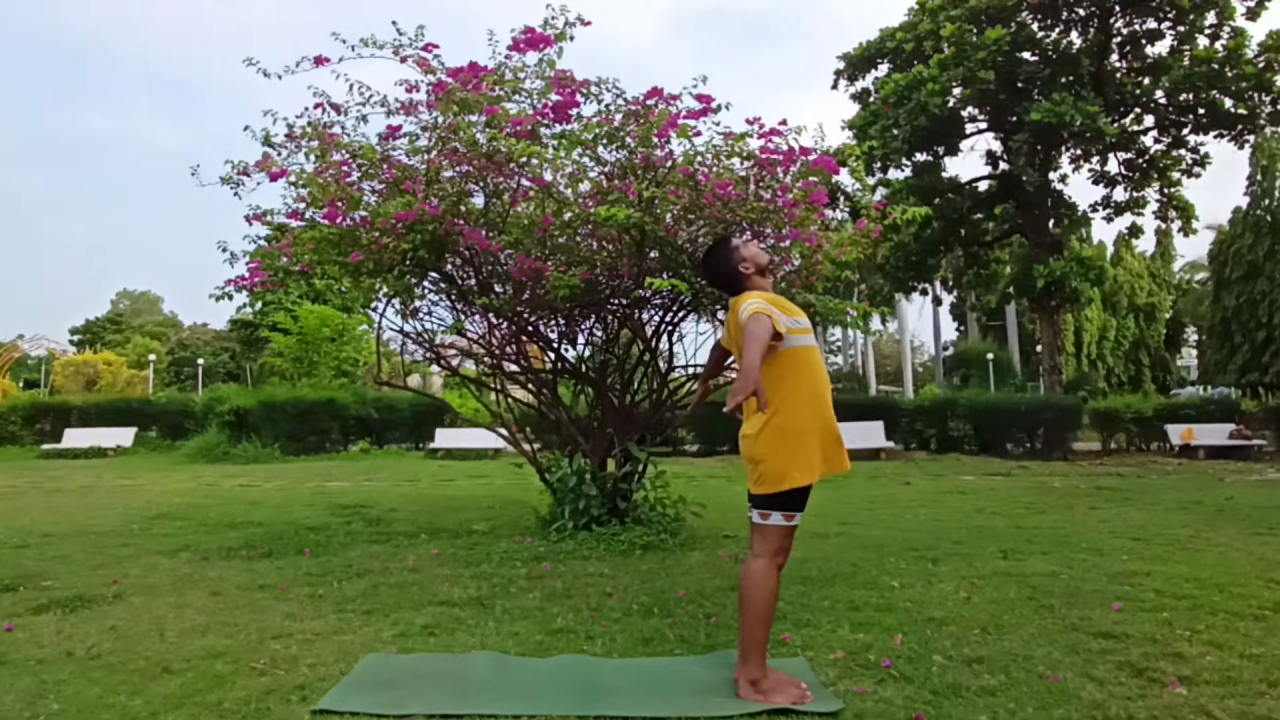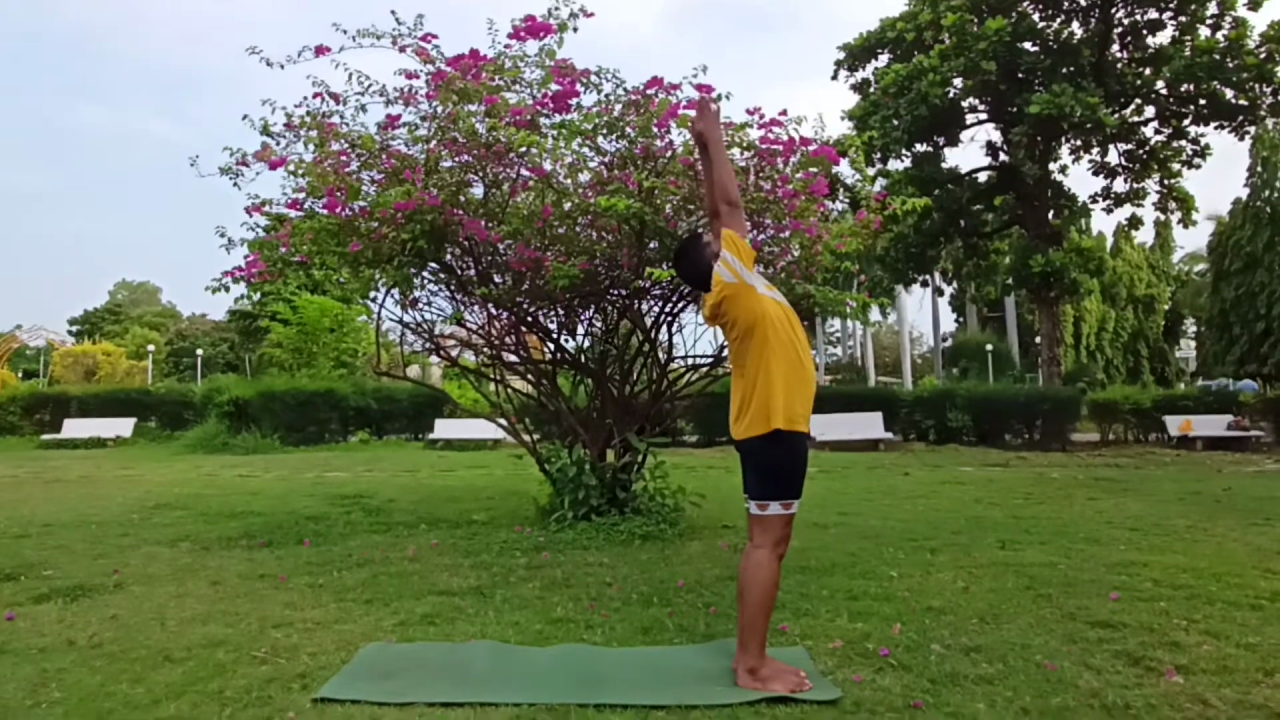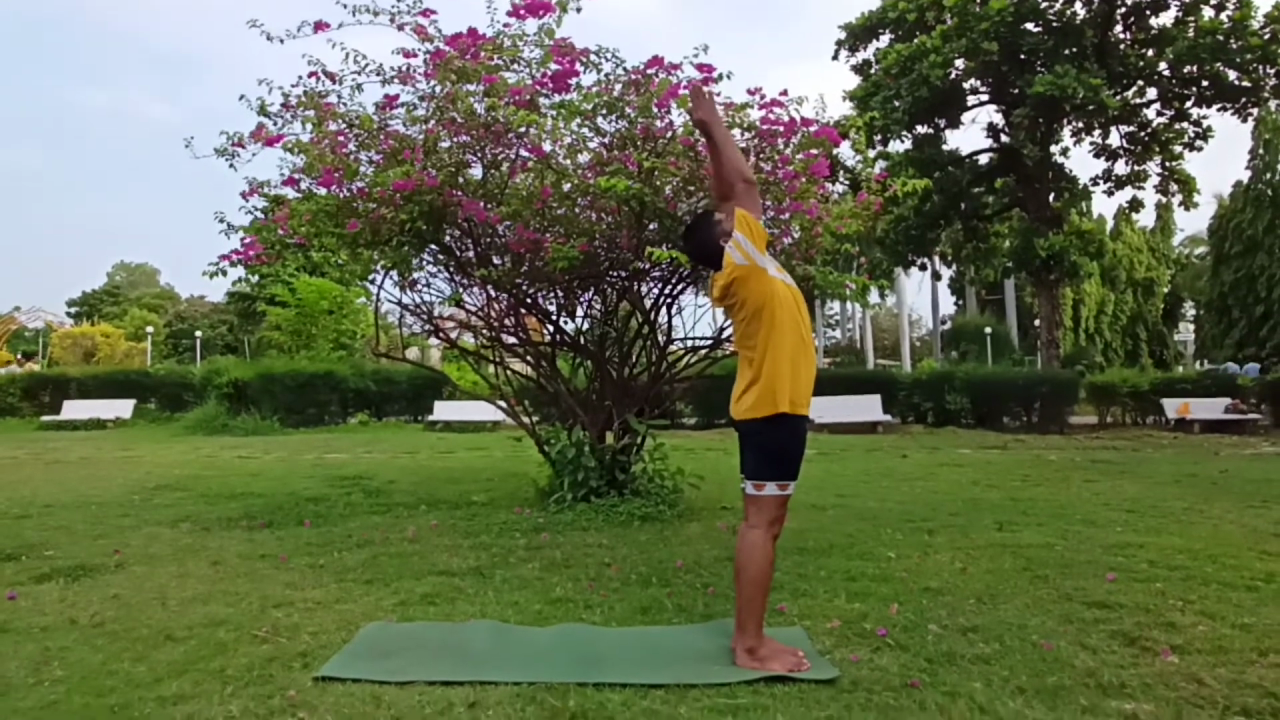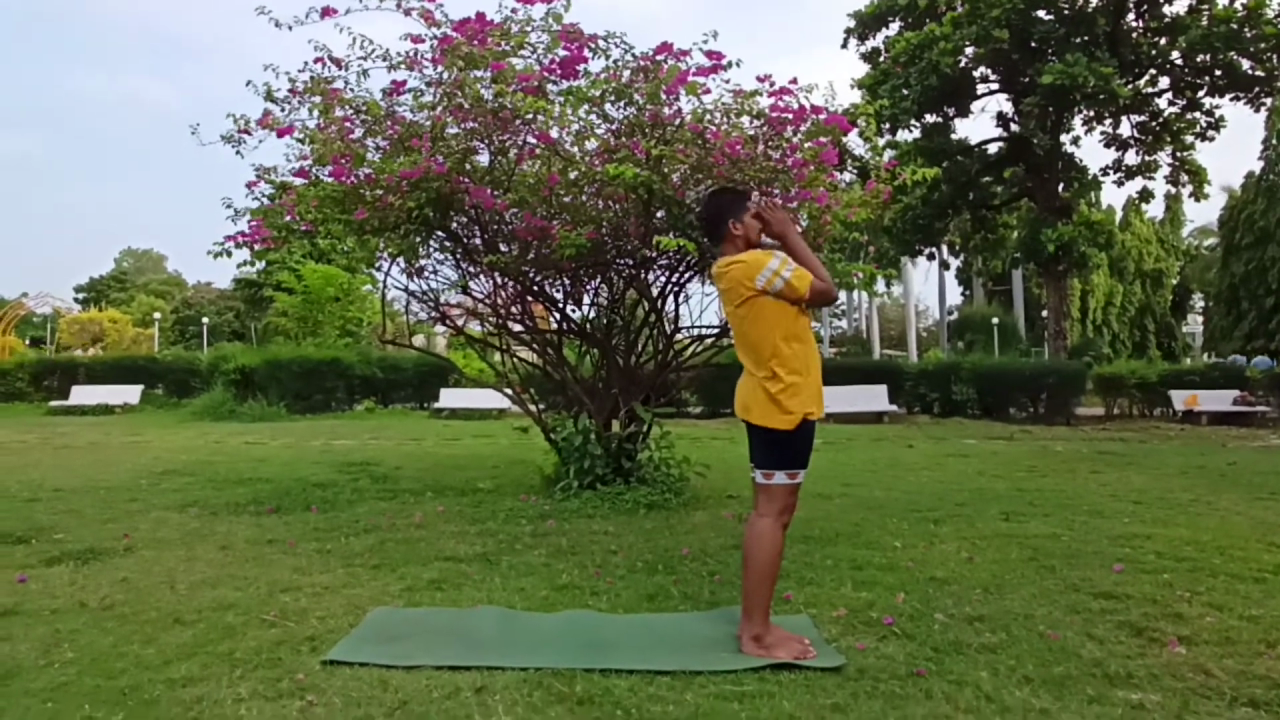
dt=1s
person 1, frame 1
left shoulder: (754, 305)
right shoulder: (758, 300)
left elbow: (723, 346)
right elbow: (756, 333)
left wrist: (706, 381)
right wrist: (751, 371)
left hip: (790, 447)
right hip: (783, 449)
left knee: (770, 554)
right knee: (768, 554)
left ankle: (752, 667)
right ankle: (753, 677)
person 1, frame 2
left shoulder: (734, 290)
right shoulder: (731, 282)
left elbow: (721, 211)
right elbow: (727, 206)
left wrist: (710, 143)
right wrist: (711, 141)
left hip: (774, 423)
right hip: (772, 425)
left knee: (770, 543)
right knee: (767, 542)
left ankle: (752, 656)
right ankle: (752, 666)
person 1, frame 3
left shoulder: (739, 272)
right shoulder: (744, 263)
left elbow: (730, 192)
right elbow: (743, 185)
left wrist: (710, 132)
right wrist: (713, 126)
left hip: (770, 405)
right hip: (773, 408)
left knee: (764, 521)
right knee: (763, 521)
left ankle: (750, 637)
right ankle: (750, 646)
person 1, frame 4
left shoulder: (733, 269)
right shoulder: (759, 263)
left elbow: (801, 285)
right elbow: (826, 292)
left wrist: (781, 240)
right wrist: (789, 235)
left hip: (772, 399)
right hip: (783, 403)
left knee: (772, 512)
right knee: (772, 512)
left ankle: (755, 624)
right ankle: (756, 633)
